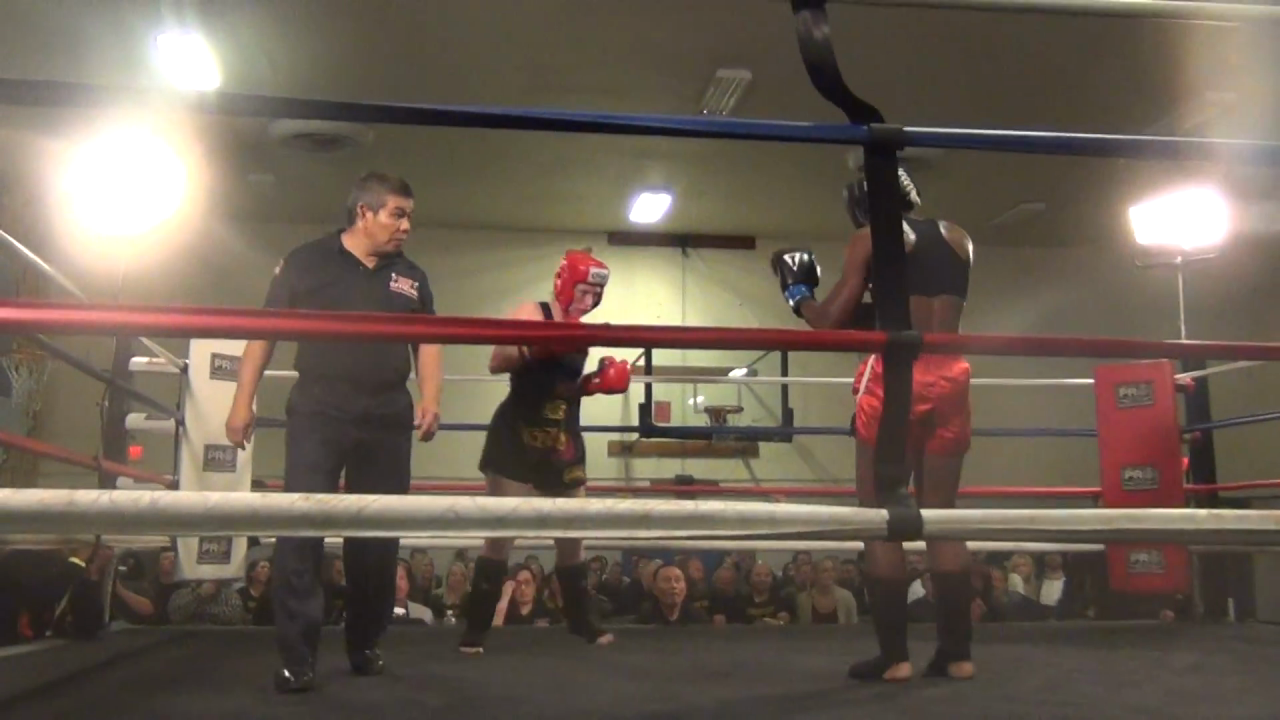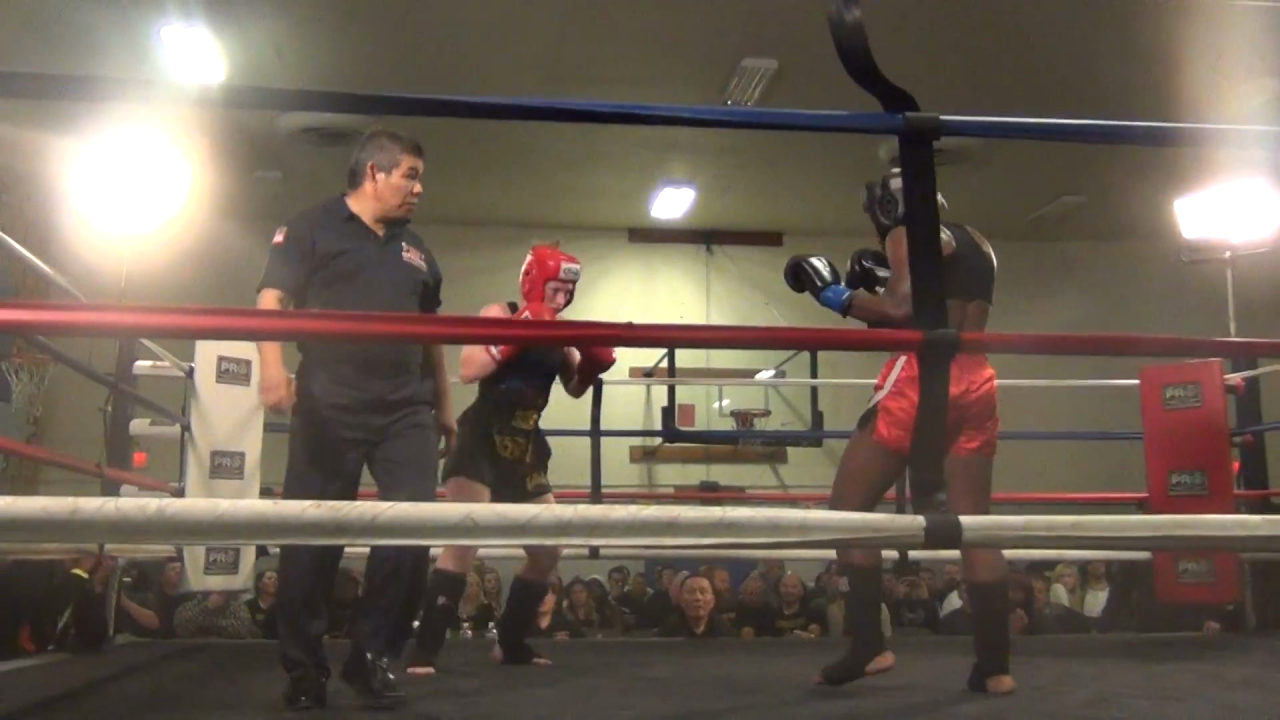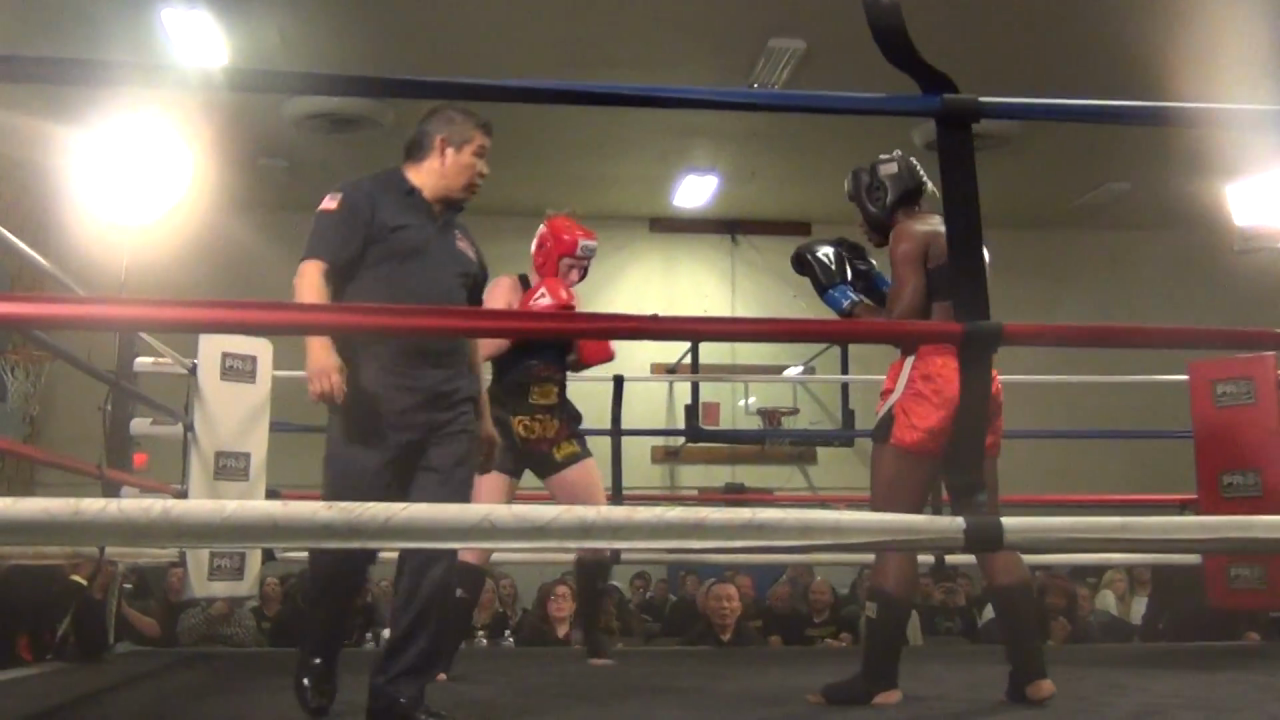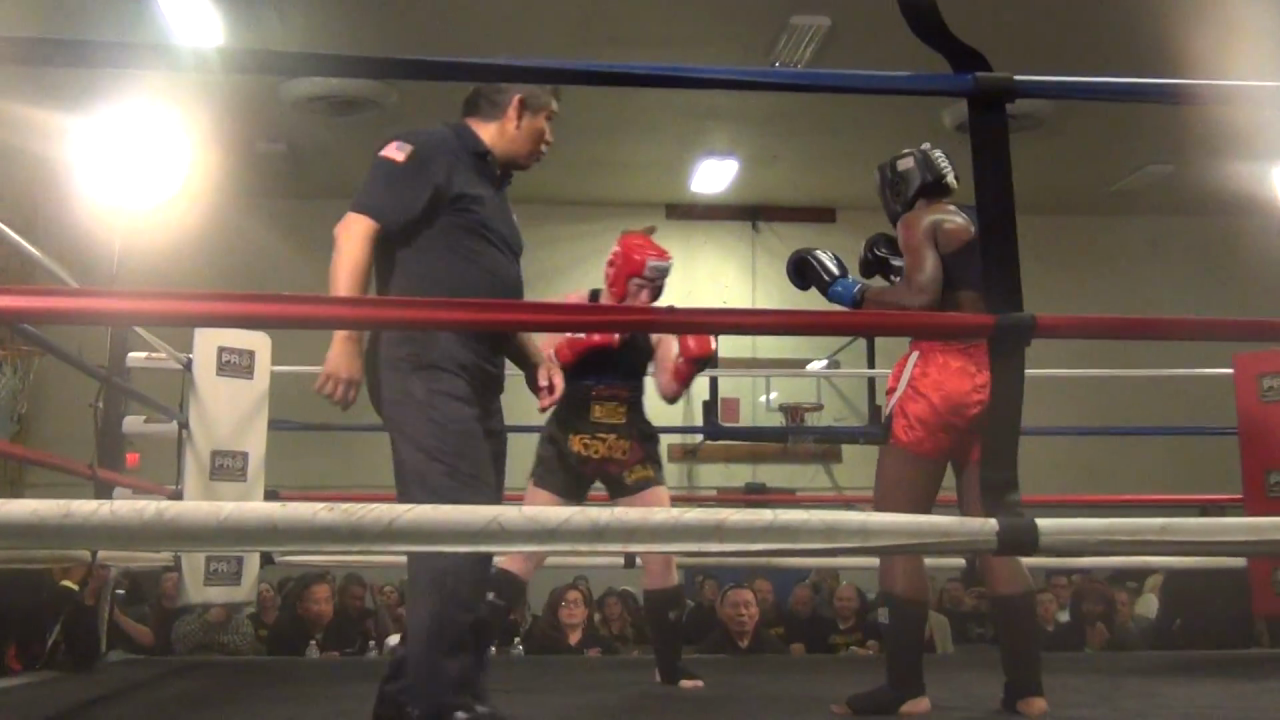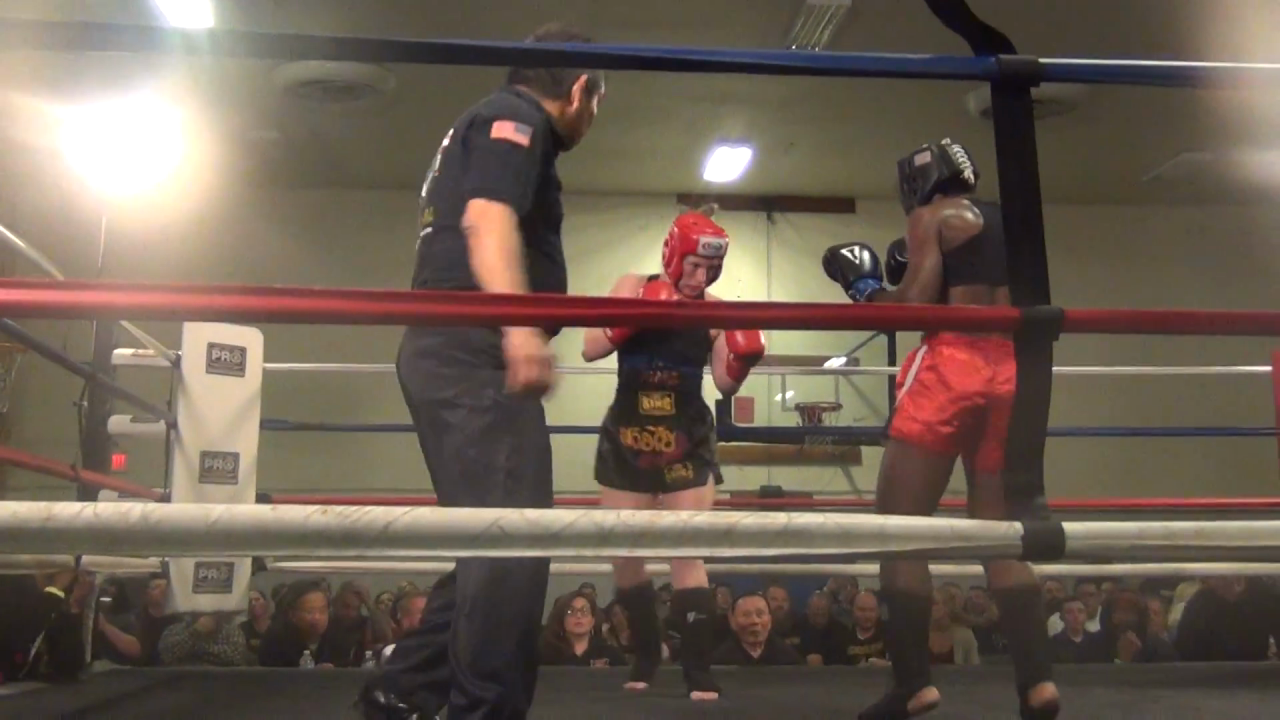
dt=0.3s
person 1, frame 1
left shoulder: (412, 278)
right shoulder: (306, 262)
left elbow: (427, 345)
left wrist: (429, 398)
right wrist: (244, 400)
left hip: (388, 420)
right hip: (318, 414)
left knee: (377, 537)
left ankle: (364, 638)
right ankle: (297, 654)
person 1, frame 2
left shoulder: (415, 250)
right shoulder: (311, 228)
right elbow: (271, 302)
left wrist: (443, 404)
right wrist: (274, 363)
left hip: (405, 406)
right hip: (330, 403)
right knee: (312, 536)
left ankle: (369, 651)
right ankle: (304, 669)
person 1, frame 3
left shoulder: (459, 236)
right shoulder: (363, 198)
right elbow: (313, 274)
left wrist: (481, 413)
right wrist: (321, 344)
left hip: (447, 404)
right hip: (374, 392)
left knee: (436, 546)
right ankle: (316, 654)
person 1, frame 4
left shoulder: (493, 189)
right shoulder: (427, 151)
right elbow: (355, 231)
left wrist: (534, 358)
right wrist: (347, 337)
left hip: (477, 376)
right hip: (426, 364)
person 1, frame 5
left shoulder: (478, 138)
right shoulder: (509, 122)
right elbow: (487, 219)
left wrist: (515, 331)
right wrist: (520, 326)
left hip: (447, 354)
right hip: (474, 350)
person 2, frame 1
left shoulder: (872, 239)
right shoulder: (958, 237)
left elbow: (832, 318)
left wrist: (797, 291)
right hip: (950, 375)
right knee: (940, 516)
left ankle: (894, 653)
right ankle: (956, 651)
person 2, frame 2
left shoulder: (907, 237)
right shoulder: (980, 245)
left elbow: (901, 311)
left wrist: (836, 293)
right wrist: (882, 283)
left hip: (922, 375)
right hip: (975, 381)
left knee: (850, 505)
right knee: (974, 524)
left ankle: (868, 645)
right ankle: (995, 665)
person 2, frame 3
left shoulder: (909, 232)
left elbow: (901, 324)
left wrist: (839, 294)
right wrist: (869, 279)
left hip: (929, 379)
left ankle: (878, 677)
right ankle: (1031, 671)
person 2, frame 4
left shoulder: (920, 221)
left elbow: (922, 298)
left wrist: (848, 290)
right wrist: (899, 272)
left hip: (937, 375)
right hip: (990, 377)
person 2, frame 5
left shoulder: (931, 216)
right shoulder: (1012, 223)
left elbow: (917, 303)
left wrist: (867, 287)
left hip: (948, 368)
right hip: (1007, 373)
person 3, frame 1
right shoulder: (531, 314)
right elbow: (497, 363)
left wrist: (598, 383)
right wrist: (537, 343)
left hip: (561, 439)
right hip: (515, 433)
left knee: (573, 535)
right knee: (502, 536)
left ankle: (581, 620)
right ankle: (474, 627)
person 3, frame 2
right shoulder: (498, 314)
left elbow: (576, 388)
right elbow: (466, 370)
left wrist: (593, 363)
right wrist: (513, 339)
left hip: (526, 448)
right hip: (481, 440)
left knee: (548, 549)
right knee: (463, 541)
left ankle: (513, 640)
right ankle: (425, 650)
person 3, frame 3
left shoulder: (564, 301)
right shoulder: (506, 289)
right elbow: (479, 348)
left wrist: (590, 352)
right wrist: (528, 314)
left hip: (556, 425)
right hip: (506, 423)
left ankle: (593, 633)
person 3, frame 4
right shoulder: (577, 306)
left elbow: (669, 390)
left wrist: (691, 361)
right wrist: (581, 341)
left hip: (630, 445)
right hip: (569, 443)
left knee: (660, 553)
right knee: (526, 546)
left ankle: (672, 665)
person 3, frame 5
left shoulder: (714, 309)
right shoulder: (632, 288)
left elbow: (725, 383)
right elbow: (590, 350)
left wrist: (743, 358)
left hip: (688, 441)
right hip: (627, 438)
left knee: (685, 555)
right knee: (626, 557)
left ankle: (698, 674)
right ankle: (646, 655)
